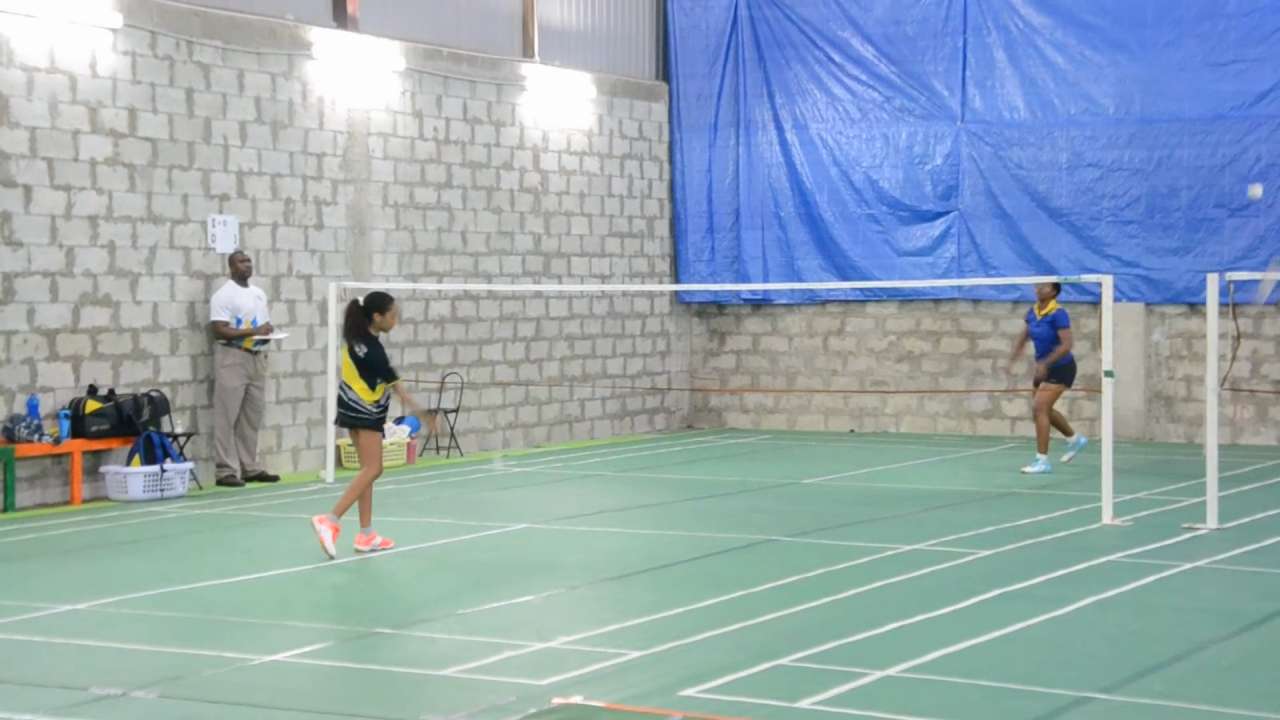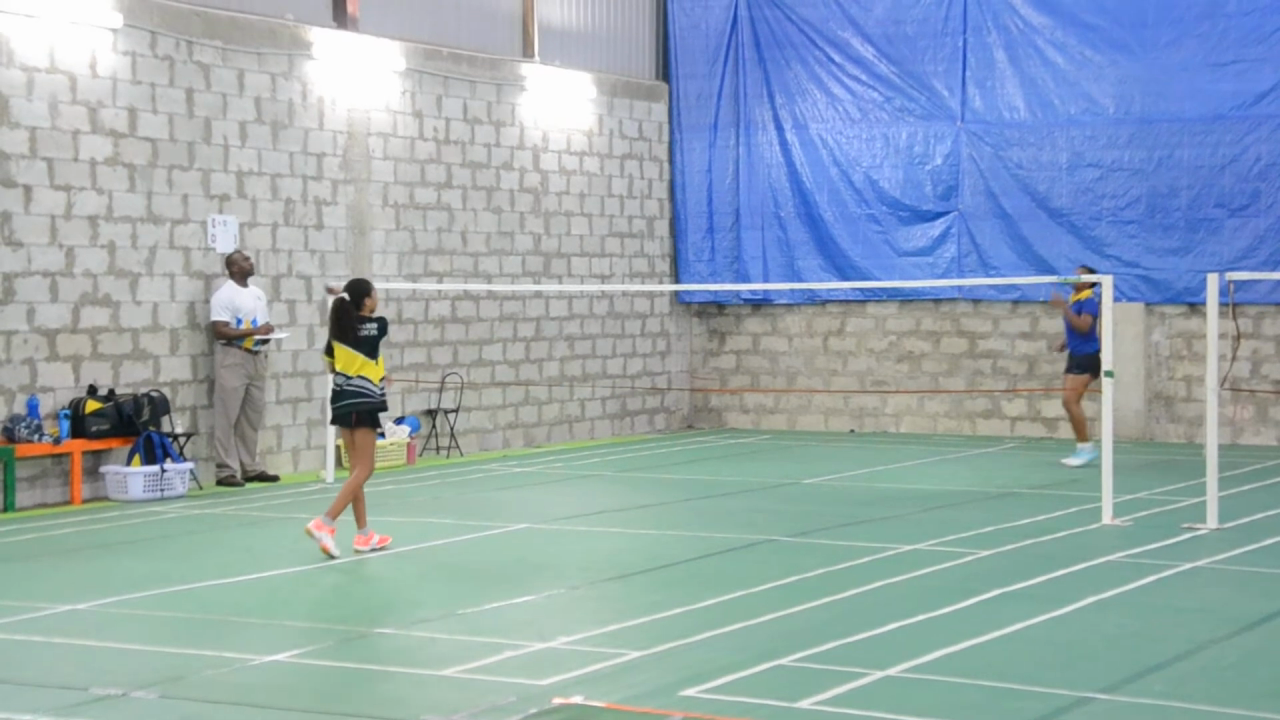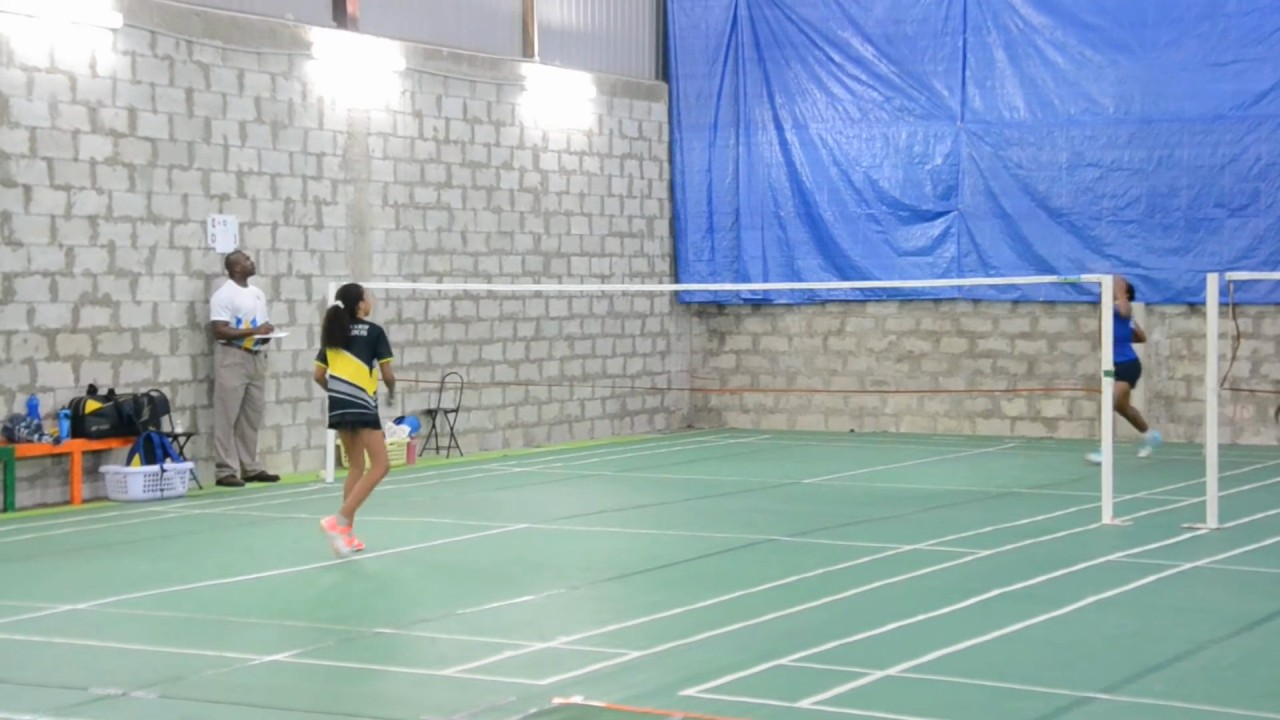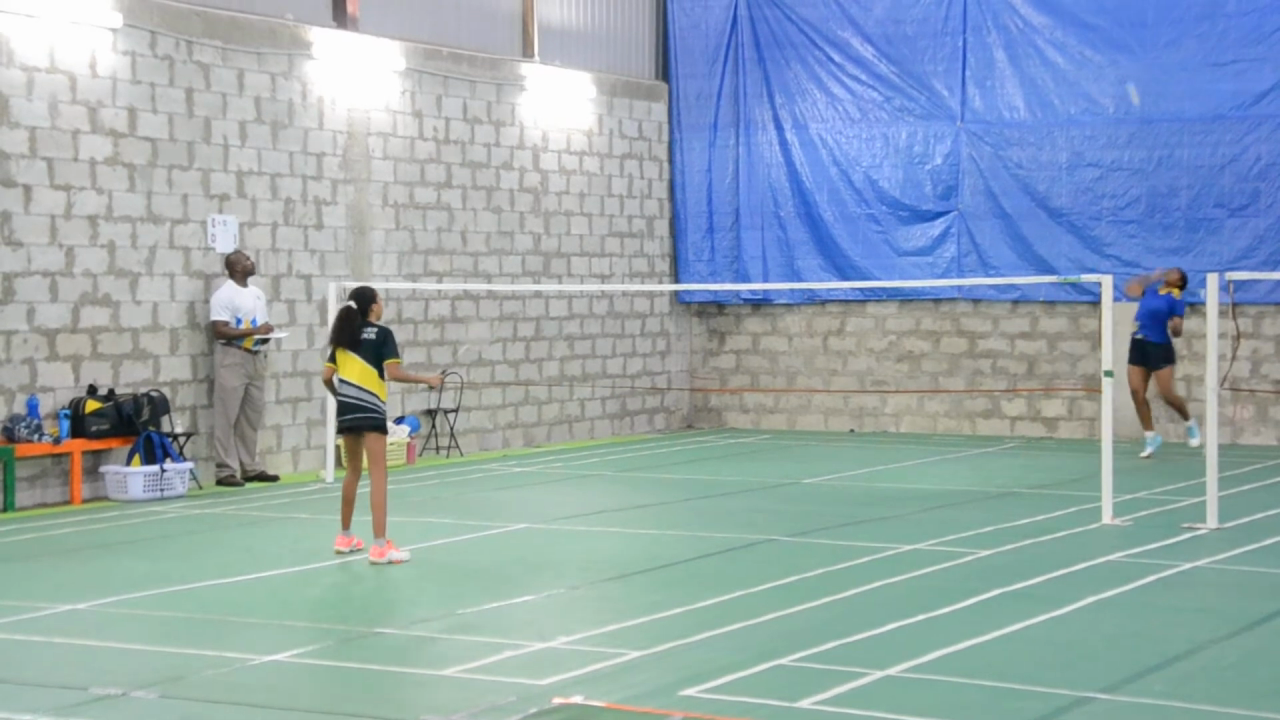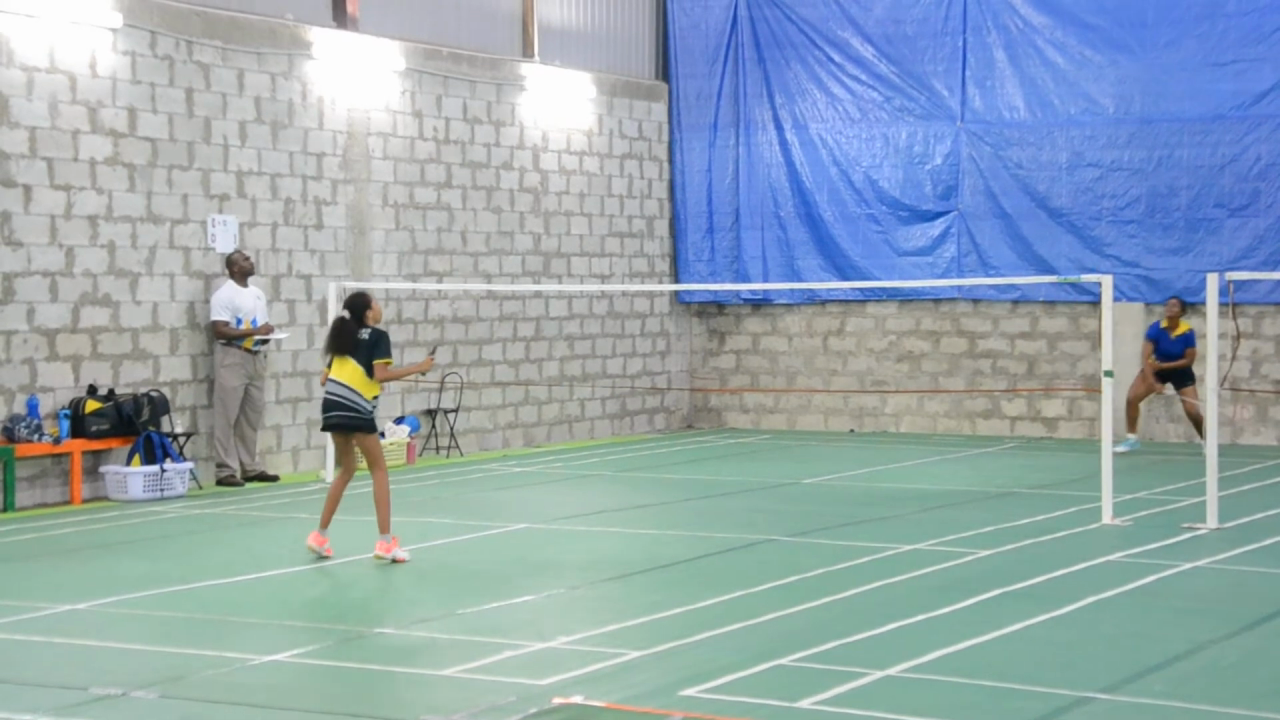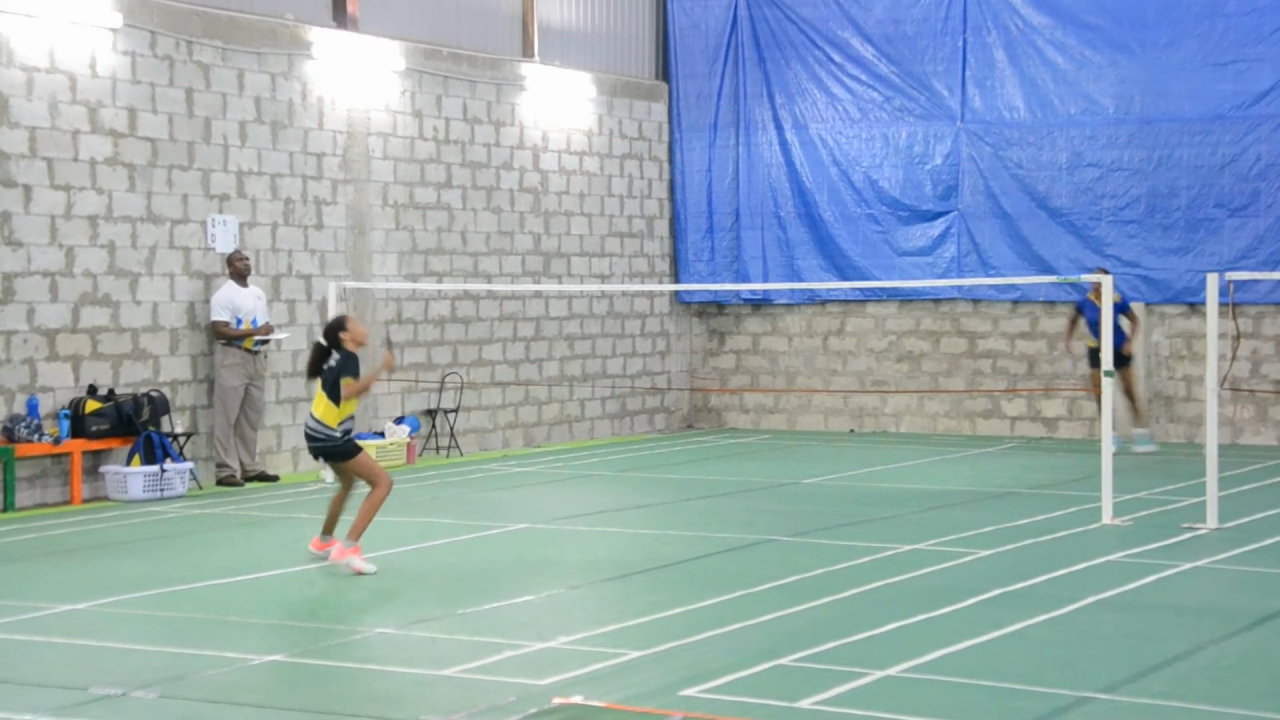
dt=0.4s
person 1, frame 1
left shoulder: (356, 335)
right shoulder: (374, 352)
right elbow: (395, 385)
right wrist: (415, 407)
left hip: (351, 406)
right hip: (364, 412)
left knee: (367, 469)
right knee: (372, 470)
left ankle: (366, 534)
right ankle: (330, 520)
person 1, frame 2
left shoulder: (338, 329)
right shoulder: (378, 325)
left elbow: (331, 366)
left hip: (342, 401)
right hip: (364, 403)
left knee: (356, 468)
right knee: (363, 469)
left ankle: (363, 535)
right ankle: (324, 524)
person 1, frame 3
left shoulder: (333, 334)
right shoulder: (374, 331)
left elbow: (318, 374)
right elbow: (386, 374)
right wrist: (391, 391)
left hip: (338, 406)
right hip: (361, 406)
left knee: (356, 468)
right knee: (379, 467)
left ankle: (345, 533)
right ankle: (338, 521)
person 1, frame 4
left shoulder: (344, 336)
right shoulder: (382, 334)
left elbow: (327, 376)
right elbow: (394, 373)
right wrist: (427, 380)
left hip: (346, 409)
right hip: (370, 409)
left knee: (353, 471)
right knee: (378, 475)
left ankle: (345, 536)
right ankle: (380, 546)
person 1, frame 5
left shoulder: (342, 338)
right shoulder: (378, 336)
left elbow: (325, 379)
right elbow: (381, 375)
right wrist: (418, 368)
left hip: (333, 406)
right hip: (357, 409)
left knee: (347, 469)
right knee: (379, 471)
left ankle: (320, 535)
right ankle: (385, 542)
person 1, frame 6
left shoulder: (336, 358)
right shoulder: (348, 358)
right elbow: (349, 392)
left wrist: (378, 372)
right wrist: (380, 369)
left hip: (321, 434)
right hip: (331, 438)
left knee: (347, 482)
right knee: (382, 482)
left ankle: (323, 541)
right ankle: (348, 548)
person 2, frame 1
left shoulder: (259, 294)
right shoulder: (224, 295)
right elbow: (219, 331)
left wrist: (267, 333)
right wrist: (253, 331)
left hip: (256, 357)
right hip: (232, 358)
left knee: (253, 416)
right knee: (227, 417)
left ankle: (251, 467)
right ankle: (225, 471)
person 2, frame 2
left shoulder: (258, 293)
right shoulder: (224, 295)
right elbow: (220, 332)
left wrist: (267, 332)
right wrist: (253, 332)
left hip: (256, 357)
right hip: (233, 358)
left knee: (253, 416)
right knee: (228, 417)
left ankle: (251, 467)
right ankle: (226, 471)
person 2, frame 3
left shoulder: (258, 293)
right shoulder: (224, 295)
right elbow: (219, 331)
left wrist: (267, 332)
right wrist: (253, 331)
left hip: (256, 357)
right hip: (232, 357)
left knee: (252, 415)
right knee: (227, 417)
left ankle: (251, 467)
right ankle: (225, 471)
person 2, frame 4
left shoulder: (258, 293)
right shoulder: (224, 295)
right elbow: (219, 331)
left wrist: (267, 332)
right wrist: (253, 331)
left hip: (256, 357)
right hip: (232, 357)
left knee: (253, 415)
right knee: (227, 417)
left ankle: (251, 467)
right ankle: (225, 471)
person 2, frame 5
left shoulder: (258, 293)
right shoulder: (224, 295)
right elbow: (219, 331)
left wrist: (267, 332)
right wrist: (253, 331)
left hip: (256, 357)
right hip: (232, 358)
left knee: (252, 416)
right knee: (227, 416)
left ankle: (251, 467)
right ankle: (225, 471)
person 2, frame 6
left shoulder: (258, 293)
right shoulder: (224, 295)
right elbow: (219, 331)
left wrist: (267, 332)
right wrist: (253, 332)
left hip: (256, 357)
right hip: (232, 358)
left knee: (252, 416)
right knee: (227, 417)
left ankle: (250, 467)
right ankle: (225, 471)
person 3, frame 1
left shoulder: (1059, 314)
right shoulder: (1032, 312)
left elbow: (1067, 345)
right elbow: (1023, 337)
left wrist: (1045, 363)
right wrist: (1012, 359)
left hip: (1060, 368)
right hip: (1044, 369)
left knee: (1039, 408)
right knee: (1044, 410)
left ankle: (1042, 461)
right ankle: (1075, 440)
person 3, frame 2
left shoulder: (1089, 301)
right shoulder: (1073, 300)
left elbow: (1083, 328)
left wrist: (1064, 308)
right wrist: (1066, 341)
left hip: (1088, 357)
right hip: (1075, 356)
left knee: (1070, 401)
right knee: (1069, 402)
left ankle: (1085, 449)
right ankle: (1086, 448)
person 3, frame 3
left shoulder: (1120, 309)
right shoulder: (1118, 311)
left elbow: (1125, 311)
right elbow: (1141, 337)
left wrist: (1119, 289)
left hip: (1126, 366)
right hip: (1119, 365)
right knee: (1121, 406)
right ankle: (1150, 435)
person 3, frame 4
left shoulder: (1176, 300)
right shoulder: (1153, 289)
left elbow: (1176, 333)
right elbow: (1130, 289)
left wrist: (1176, 327)
right wrist: (1151, 277)
left hip: (1159, 347)
right hip: (1138, 345)
left knee: (1168, 395)
right knee: (1136, 393)
left ankle: (1190, 423)
right ankle: (1151, 438)
person 3, frame 5
left shoulder: (1187, 332)
right shoulder: (1155, 328)
left elbow: (1189, 360)
right elbow: (1145, 356)
left wrist: (1162, 366)
right wrist: (1151, 380)
left hip: (1181, 372)
right hip: (1155, 367)
left knee: (1192, 411)
right knee: (1132, 398)
right ankle: (1131, 440)
person 3, frame 6
left shoulder: (1117, 301)
right shoulder: (1084, 302)
left elbow: (1134, 321)
right elbow: (1073, 320)
left wrist: (1130, 342)
right wrist: (1068, 341)
left hip: (1119, 350)
right hip: (1097, 351)
left knee: (1129, 392)
right knee: (1100, 396)
left ankle: (1141, 433)
